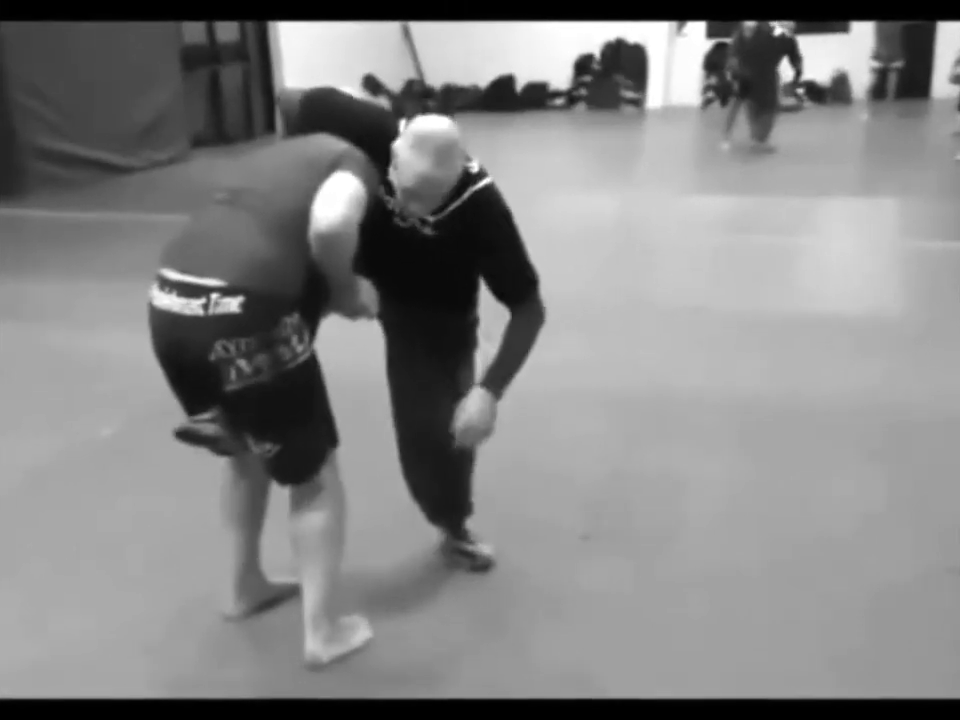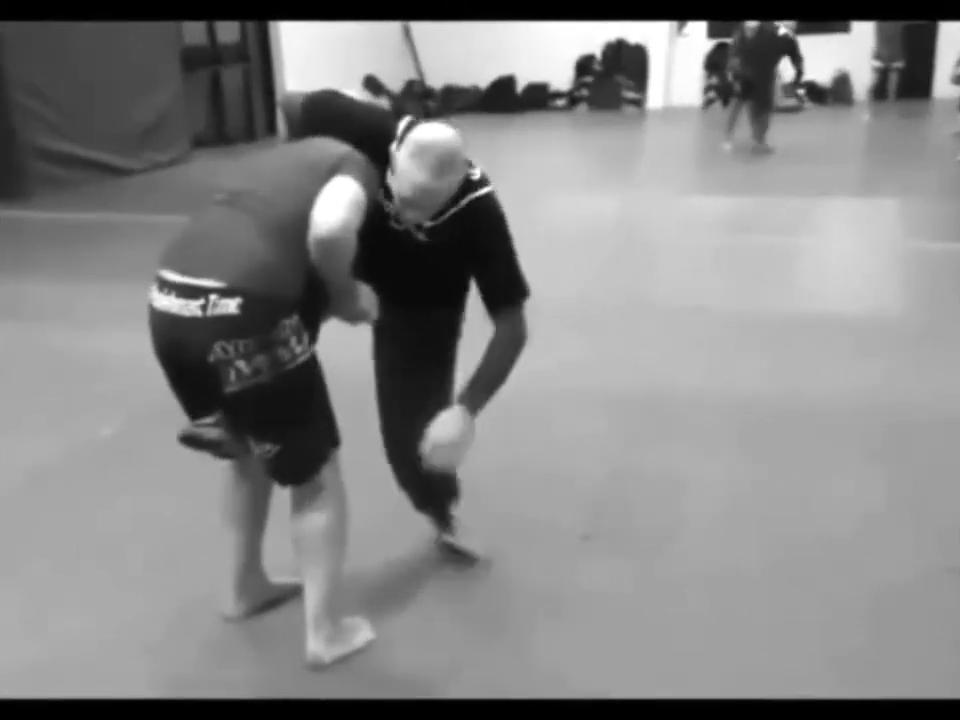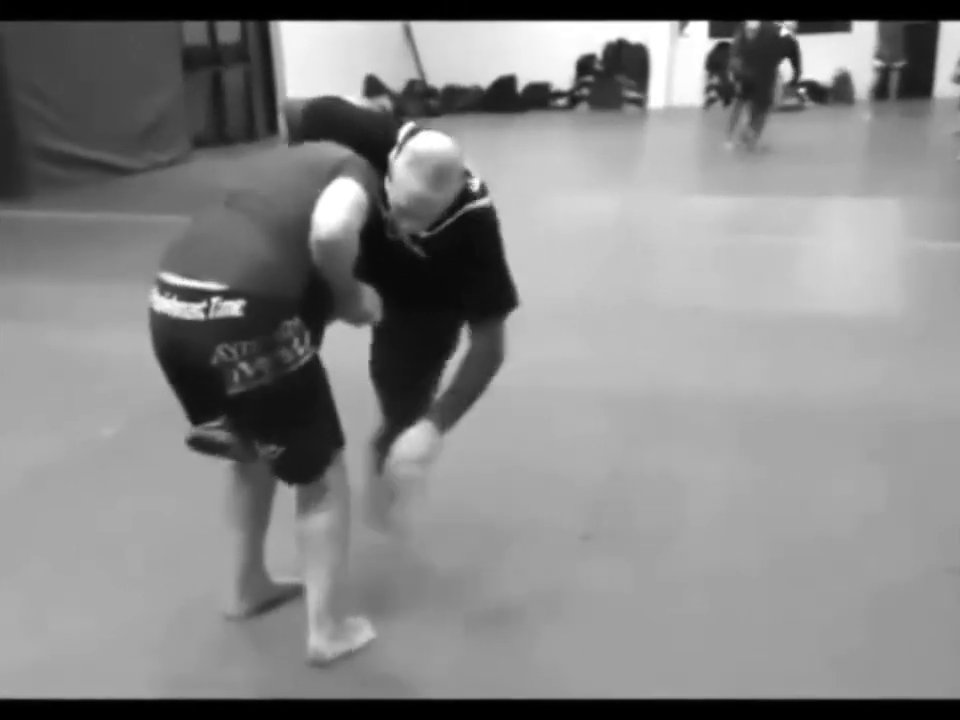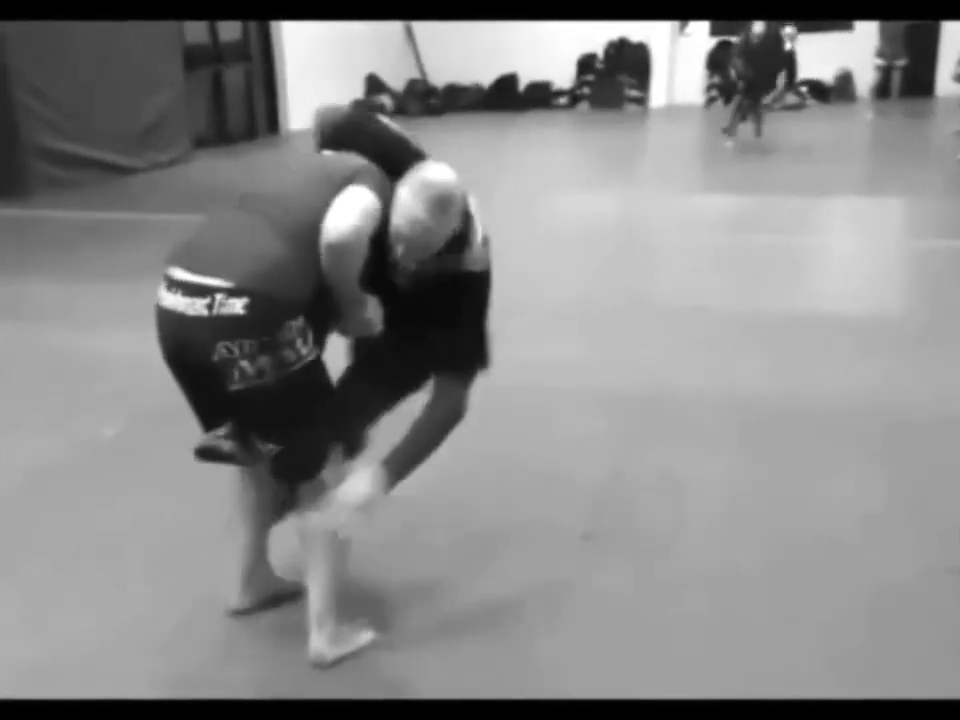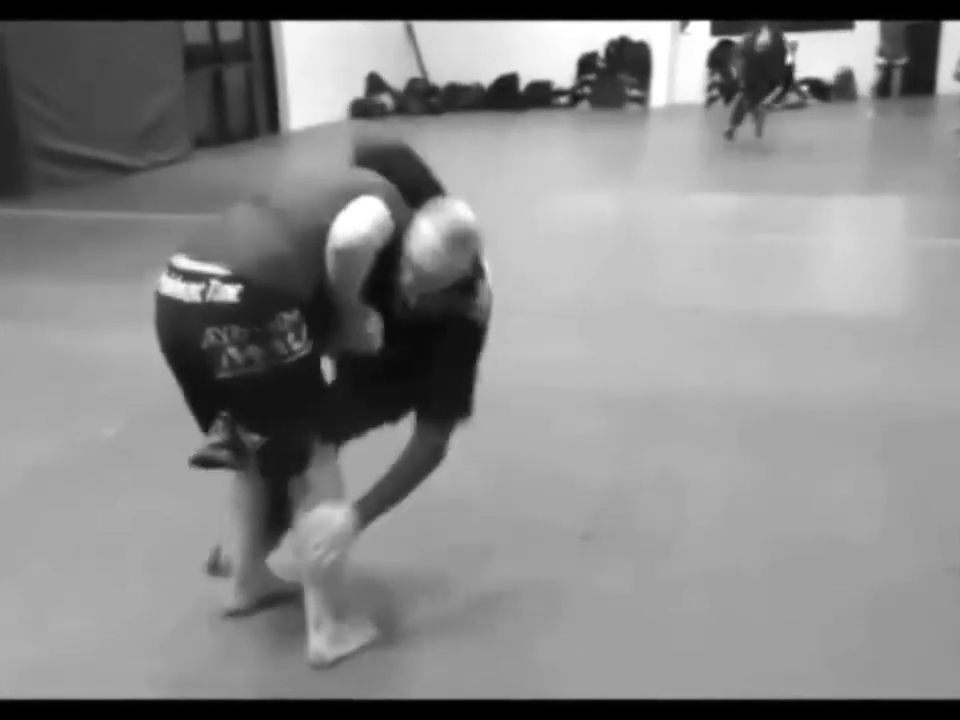
dt=0.1s
person 1, frame 1
left shoulder: (281, 152)
right shoulder: (352, 163)
right elbow: (328, 226)
left wrist: (330, 291)
right wrist: (347, 288)
left hip: (168, 302)
right hip: (240, 312)
left knee: (249, 450)
right knee: (314, 472)
left ankle: (244, 586)
right ankle: (323, 632)
person 1, frame 2
left shoulder: (285, 156)
right shoulder: (354, 167)
right elbow: (328, 231)
left wrist: (329, 293)
right wrist: (346, 293)
left hip: (168, 302)
right hip: (239, 313)
left knee: (250, 451)
right knee: (316, 473)
left ankle: (245, 587)
right ankle: (325, 633)
person 1, frame 3
left shoulder: (293, 159)
right shoulder: (355, 171)
right elbow: (330, 233)
left wrist: (337, 295)
right wrist: (349, 293)
left hip: (167, 307)
right hip: (241, 317)
left knee: (254, 451)
right knee: (321, 472)
left ankle: (248, 585)
right ankle: (327, 631)
person 1, frame 4
left shoulder: (319, 169)
right shoulder: (371, 183)
right elbow: (340, 235)
left wrist: (340, 306)
right wrist: (353, 303)
left hip: (174, 302)
right hip: (243, 314)
left knee: (260, 448)
right knee: (317, 469)
left ankle: (252, 581)
right ankle: (328, 633)
person 1, frame 5
left shoulder: (345, 190)
right shoulder: (383, 202)
right elbow: (350, 239)
right wrist: (352, 314)
left hip: (174, 295)
right hip: (240, 305)
left knee: (251, 441)
right knee: (312, 459)
left ankle: (247, 579)
right ankle: (325, 631)
person 2, frame 1
left shoulder: (482, 207)
right shoulder: (371, 133)
left elbow: (530, 312)
right elbow: (298, 102)
left wrist: (489, 391)
left hip: (435, 305)
right hip: (355, 259)
left knee: (435, 422)
left ankle: (456, 526)
person 2, frame 2
left shoulder: (478, 214)
right shoulder: (371, 136)
left elbow: (511, 327)
right elbow: (301, 106)
left wrist: (465, 412)
left hip: (421, 305)
right hip: (349, 262)
left knee: (415, 418)
left ankle: (441, 513)
person 2, frame 3
left shoulder: (474, 227)
right shoulder: (367, 142)
left elbow: (489, 346)
left wrist: (435, 426)
left hip: (420, 302)
right hip: (351, 262)
left knee: (404, 411)
left ankle: (389, 465)
person 2, frame 4
left shoulder: (464, 274)
right shoulder: (384, 157)
left elbow: (452, 399)
right elbow: (331, 121)
left wrist: (382, 475)
left hip: (414, 327)
right hip: (362, 288)
left knee: (344, 412)
person 2, frame 5
left shoulder: (461, 320)
right shoulder: (406, 193)
left elbow: (433, 441)
right elbow: (364, 153)
left wrist: (358, 515)
left hip: (402, 362)
